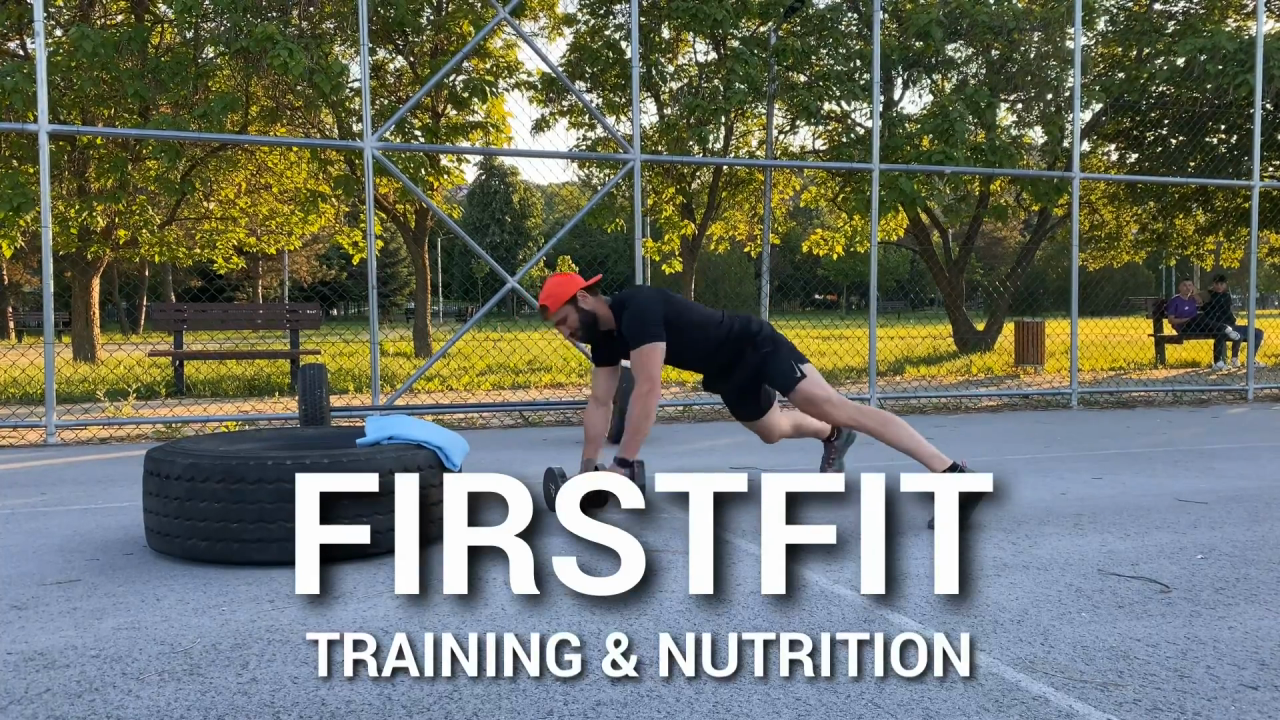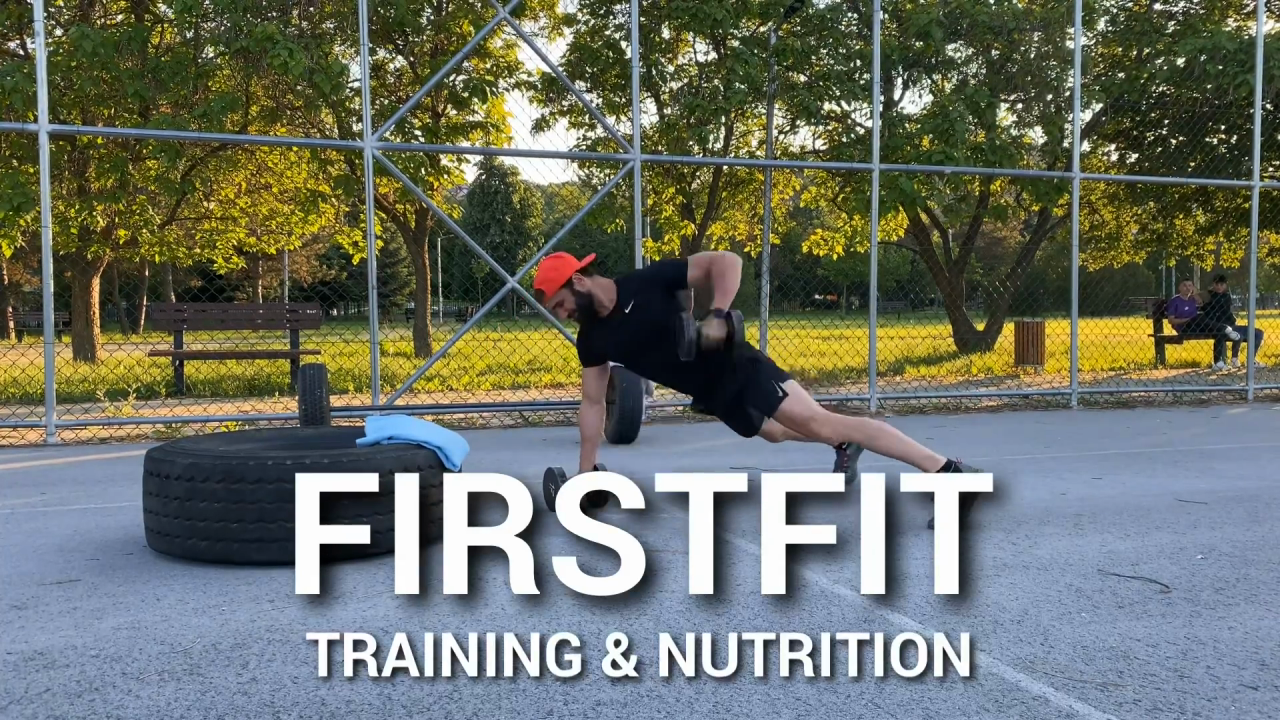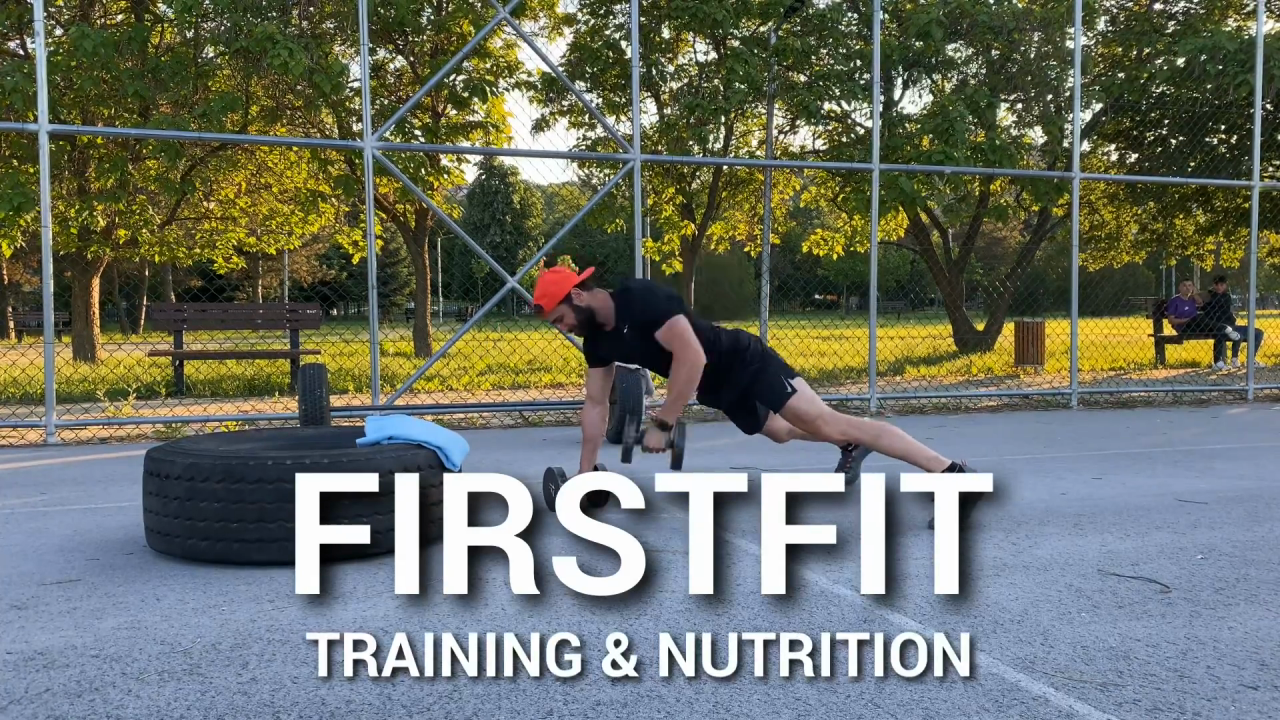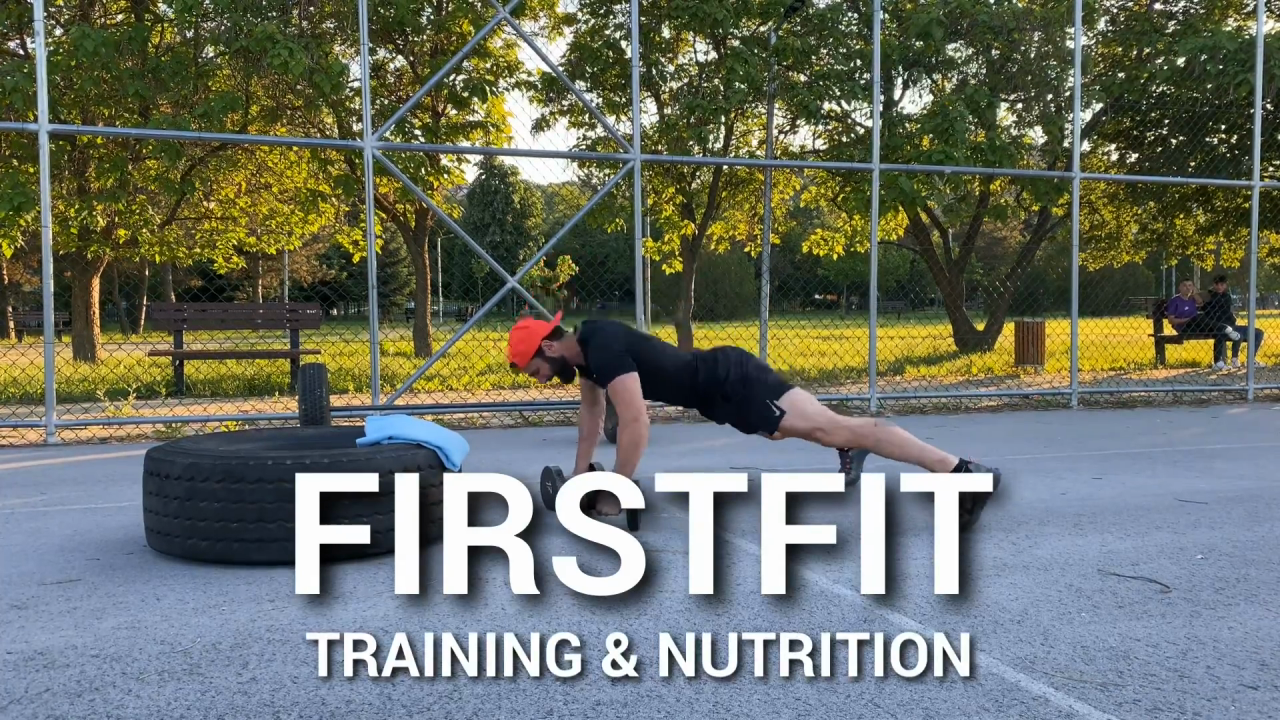
dt=0.4s
person 1, frame 1
left shoulder: (638, 307)
right shoulder: (604, 338)
left elbow: (647, 390)
right elbow: (600, 403)
left wrist: (624, 463)
right wrist: (586, 472)
left hip: (755, 346)
right hip: (727, 371)
left knee: (833, 406)
right knee: (773, 429)
left ankle: (954, 475)
right ankle: (833, 438)
person 1, frame 2
left shoulder: (648, 280)
right shoulder: (592, 337)
left elbow: (727, 260)
right elbow: (592, 403)
left wrist: (718, 316)
right wrist: (585, 474)
left hip: (736, 366)
right hip: (711, 394)
left knee: (820, 423)
right knee: (777, 433)
left ankle: (951, 473)
right ankle: (845, 449)
person 1, frame 3
left shoulder: (641, 298)
right shoulder: (596, 338)
left elbow: (692, 359)
right elbow: (596, 404)
left wrist: (662, 425)
right wrist: (585, 473)
left hip: (745, 362)
right hip: (723, 389)
left knee: (825, 423)
right knee: (779, 431)
left ankle: (954, 476)
right ankle: (851, 449)
person 1, frame 4
left shoulder: (600, 348)
right shoulder: (586, 345)
left elbow: (635, 421)
right elbow: (591, 406)
left wrist: (619, 495)
right wrist: (581, 471)
left hip: (729, 381)
right hip: (718, 376)
left knee: (828, 428)
right knee: (793, 428)
left ankle: (963, 472)
right ankle: (851, 453)
